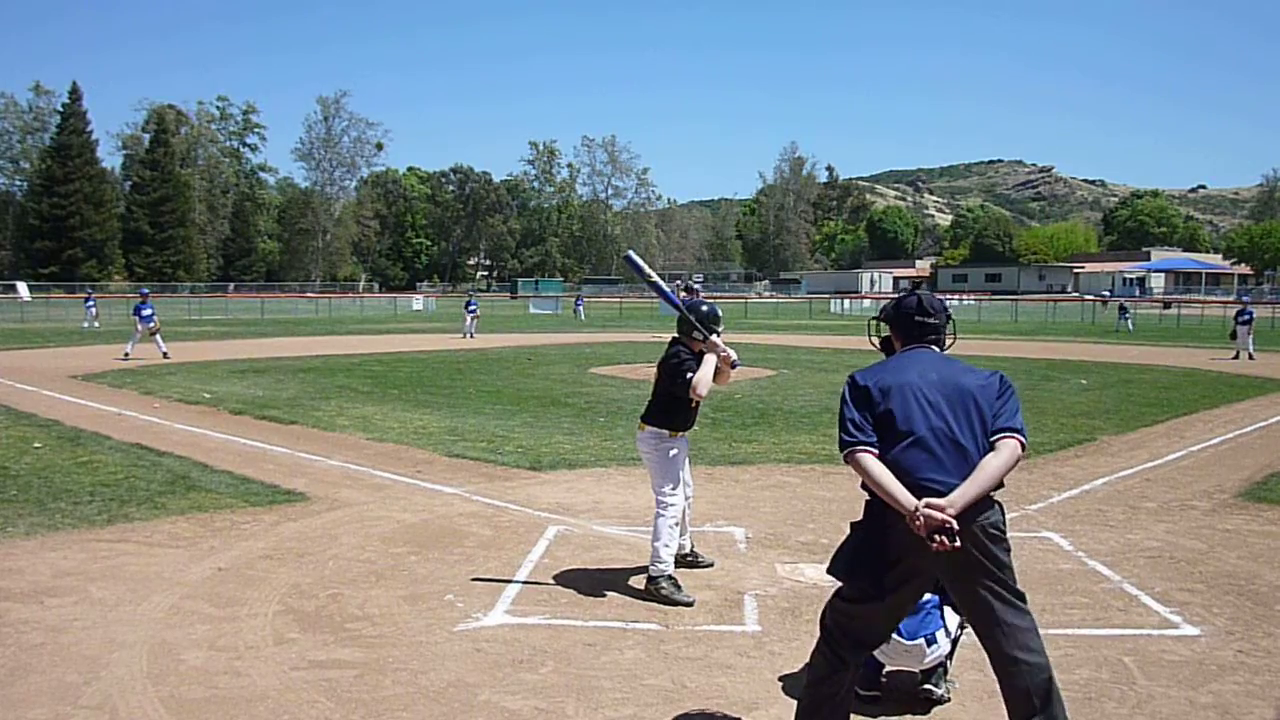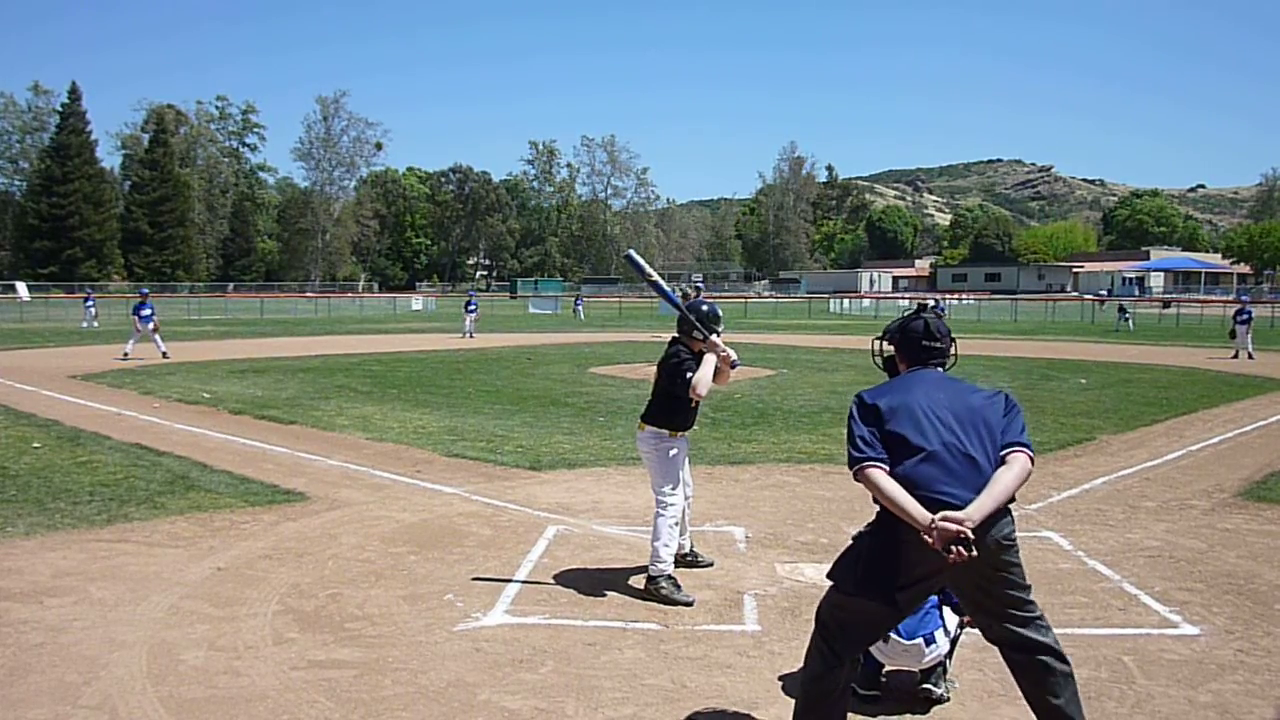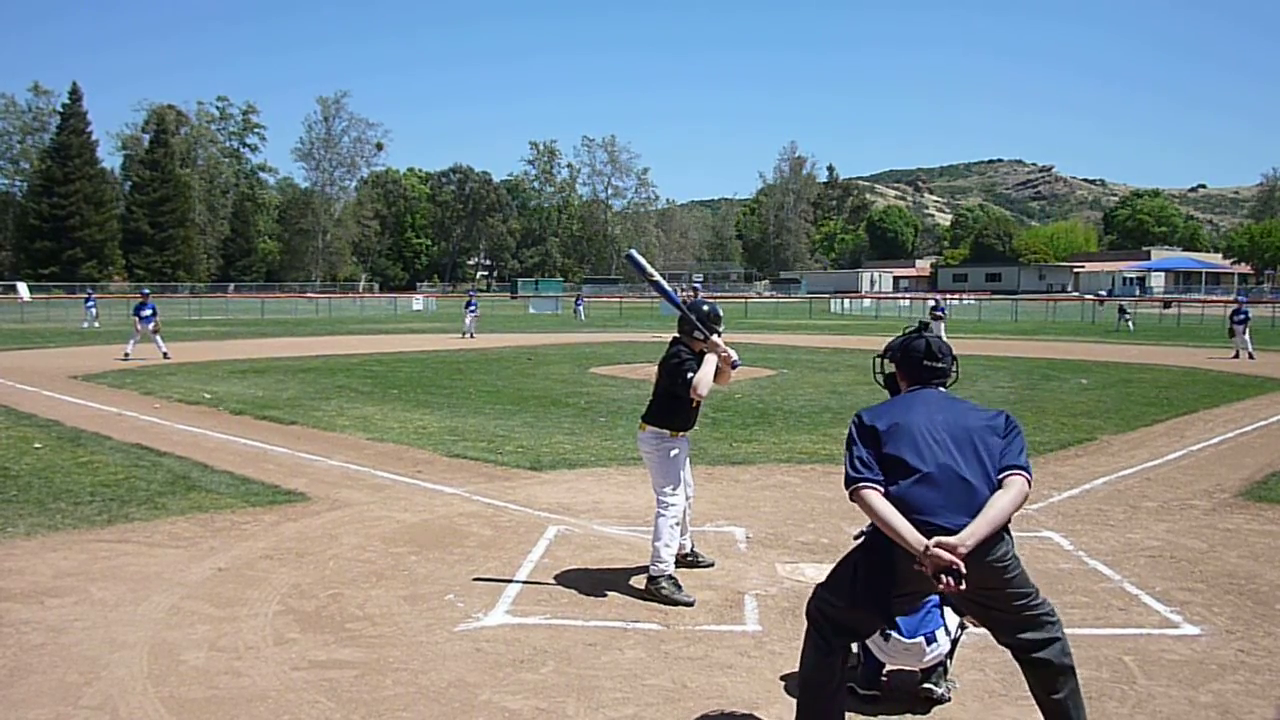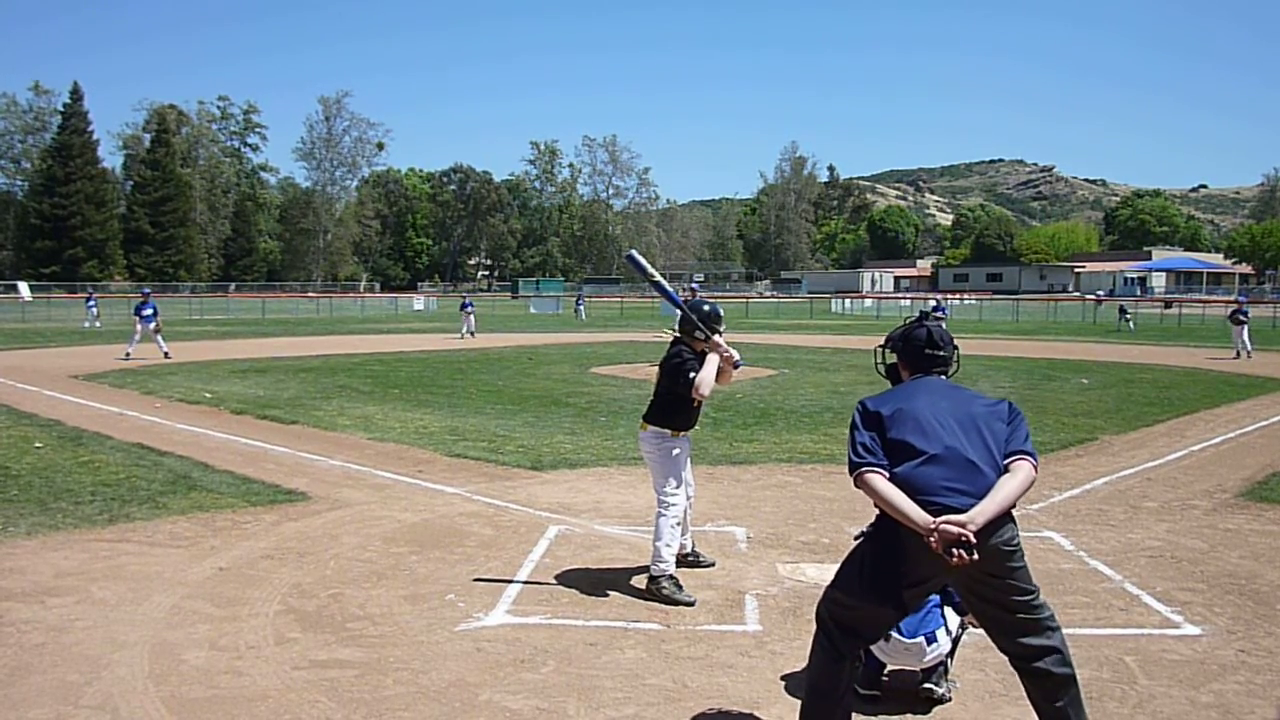
dt=0.5s
person 1, frame 1
left shoulder: (865, 381)
right shoulder: (991, 381)
left elbow: (861, 455)
right elbow: (1009, 447)
left wrist: (913, 511)
right wrist: (950, 506)
left hip: (893, 523)
right hip: (976, 520)
left knee: (843, 635)
right knee: (1014, 640)
person 1, frame 2
left shoulder: (872, 401)
right shoulder: (997, 401)
left elbow: (871, 471)
right elbow: (1019, 461)
left wrist: (928, 524)
right wrist: (969, 520)
left hip: (906, 531)
right hip: (989, 530)
left knee: (837, 631)
right knee: (1029, 636)
person 1, frame 3
left shoulder: (872, 419)
right shoulder: (997, 420)
left elbow: (866, 492)
right elbow: (1016, 485)
left wrist: (922, 548)
right wrist: (962, 544)
left hip: (900, 550)
right hip: (984, 550)
left knee: (828, 620)
right knee: (1041, 633)
person 1, frame 4
left shoulder: (876, 407)
right shoulder: (1000, 408)
left elbow: (870, 477)
right elbow: (1023, 469)
left wrist: (929, 527)
right wrist: (972, 522)
left hip: (907, 534)
right hip: (992, 535)
left knee: (839, 625)
right knee: (1037, 640)
person 2, frame 1
left shoulder: (694, 353)
right shoulder: (678, 358)
left elbow: (719, 380)
right elbow: (699, 390)
left wrist: (725, 364)
right wrist: (711, 354)
left hip: (674, 437)
right hip: (660, 438)
left knee: (684, 494)
right knee: (670, 502)
left ankle: (682, 550)
right ankle: (659, 577)
person 2, frame 2
left shoulder: (694, 353)
right shoulder: (678, 357)
left elbow: (719, 380)
right elbow: (698, 390)
left wrist: (724, 363)
right wrist: (711, 353)
left hip: (674, 436)
right hip: (659, 438)
left knee: (684, 494)
right knee: (670, 501)
left ankle: (681, 550)
right ankle: (658, 576)
person 2, frame 3
left shoulder: (695, 353)
right shoulder: (679, 357)
left elbow: (720, 380)
right elbow: (699, 391)
left wrist: (725, 363)
right wrist: (712, 354)
left hip: (675, 437)
right hip: (661, 438)
left knee: (685, 495)
right knee: (671, 501)
left ankle: (682, 550)
right ankle: (660, 577)
person 2, frame 4
left shoulder: (695, 353)
right shoulder: (680, 357)
left elbow: (721, 380)
right elbow: (701, 391)
left wrist: (727, 363)
right wrist: (713, 354)
left hip: (676, 436)
right hip: (661, 438)
left knee: (685, 494)
right knee: (672, 501)
left ankle: (683, 550)
right ankle: (660, 577)
